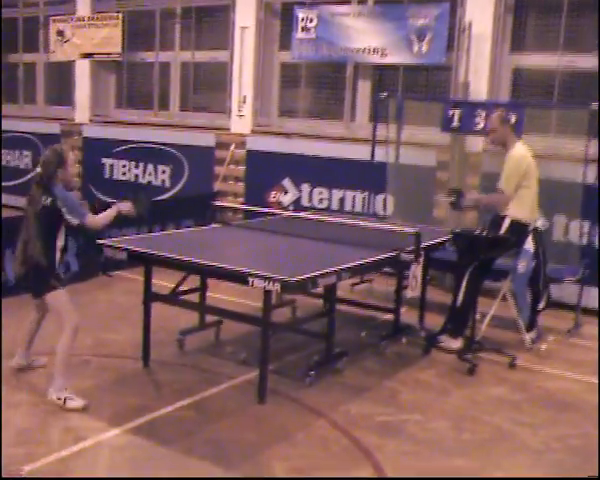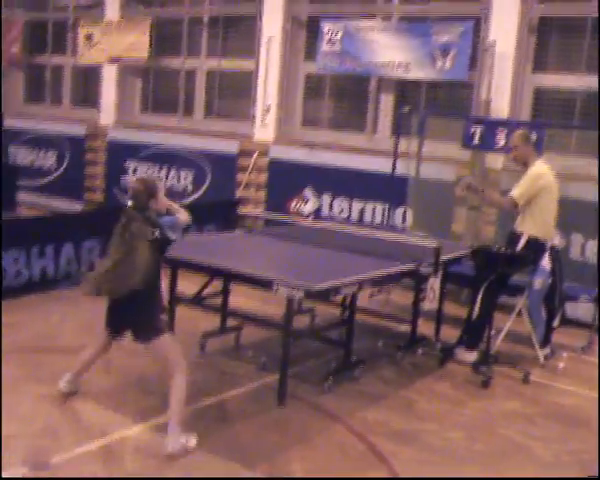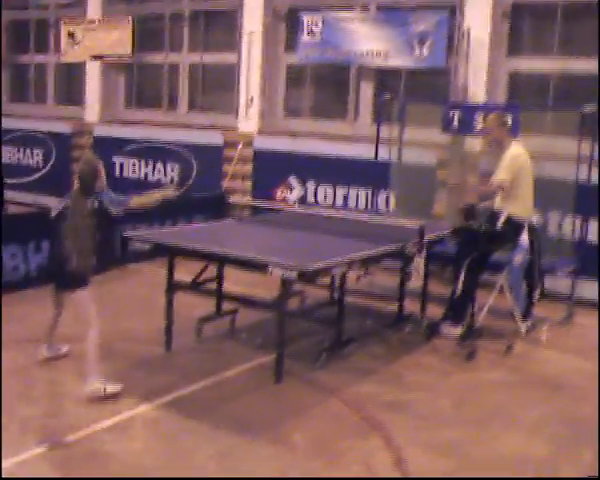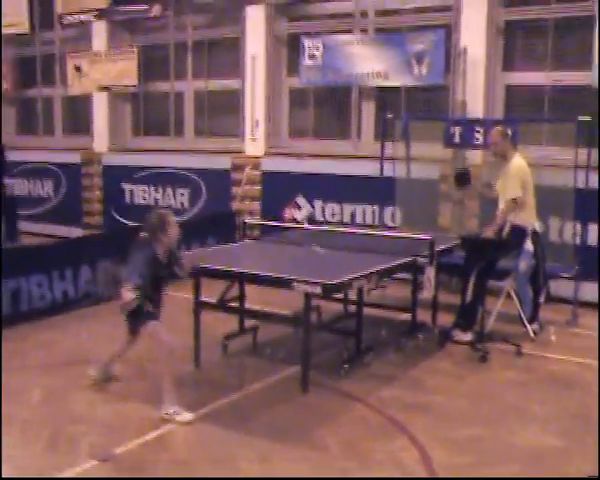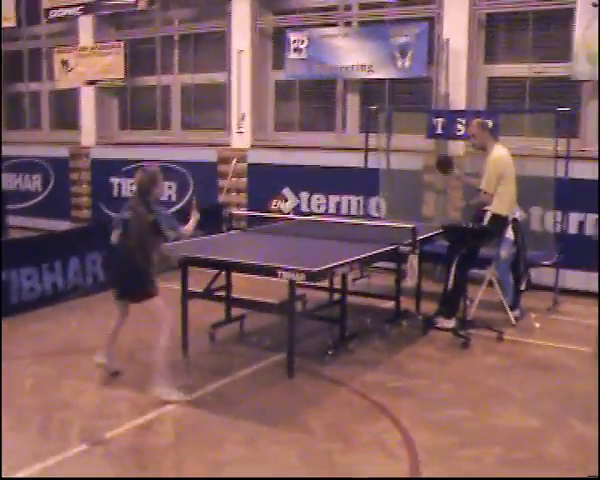
dt=0.7s
person 1, frame 1
left shoulder: (43, 191)
right shoulder: (61, 196)
right elbow: (95, 222)
left wrist: (71, 198)
right wrist: (119, 207)
left hip: (34, 264)
right hip: (42, 267)
left knee: (42, 310)
right knee: (71, 323)
left ankle: (22, 356)
right ankle: (59, 390)
person 1, frame 2
left shoulder: (125, 226)
right shoulder: (161, 227)
left elbow: (114, 262)
right elbow: (184, 217)
right wrist: (170, 205)
left hip: (120, 303)
right hip: (145, 308)
left knee: (103, 343)
right knee: (179, 368)
left ankle: (70, 380)
right ankle: (175, 436)
person 1, frame 3
left shoulder: (71, 199)
right shoulder: (98, 201)
left elbow: (54, 218)
right elbow: (138, 203)
right wrist: (164, 193)
left hip: (60, 263)
right hip: (76, 267)
left knee: (59, 306)
right knee: (92, 322)
left ankle: (49, 347)
right ankle: (94, 381)
person 1, frame 4
left shoulder: (170, 252)
right shoulder: (143, 257)
left elbow: (181, 272)
right elbow: (126, 290)
right wrist: (129, 297)
left hip: (150, 303)
right hip: (139, 306)
left knee: (132, 340)
right knee: (166, 346)
left ankle: (101, 370)
right ankle: (169, 406)
person 1, frame 5
left shoulder: (128, 209)
right shoulder: (157, 213)
left elbow: (114, 239)
right elbow: (185, 232)
right wrist: (194, 217)
left hip: (120, 271)
right hip: (139, 273)
left knee: (122, 315)
right knee: (167, 323)
left ankle: (107, 357)
right ankle: (161, 384)
person 2, frame 1
left shoulder: (516, 156)
right shoulder: (517, 154)
left elbow: (503, 200)
left wrist: (476, 200)
right wrist: (480, 200)
left hip: (513, 223)
right hip: (517, 223)
left knee: (471, 264)
left ankle: (454, 333)
person 2, frame 2
left shoulder: (536, 173)
right shoulder: (543, 171)
left elbow: (509, 204)
left wrist: (479, 190)
left hip: (528, 240)
right hip: (540, 242)
left knee: (486, 280)
left ankle: (469, 346)
person 2, frame 3
left shoulder: (513, 155)
right shoulder: (516, 152)
left elbow: (497, 188)
left hip: (507, 219)
right hip: (516, 219)
left knee: (467, 256)
left ankle: (454, 321)
person 2, frame 4
left shoulder: (516, 166)
right shoulder: (510, 165)
left elbow: (512, 204)
right elbow: (498, 193)
left wrist: (493, 228)
left hip: (513, 228)
right hip: (517, 228)
left knee: (474, 263)
right knee: (482, 265)
left ankle: (464, 328)
person 2, frame 5
left shoulder: (495, 157)
right shoulder: (499, 154)
left elbow: (486, 198)
right elbow: (486, 187)
right wrist: (459, 176)
left hip: (493, 217)
right hip: (500, 217)
left knee: (456, 253)
right knee: (465, 254)
left ankle: (447, 315)
